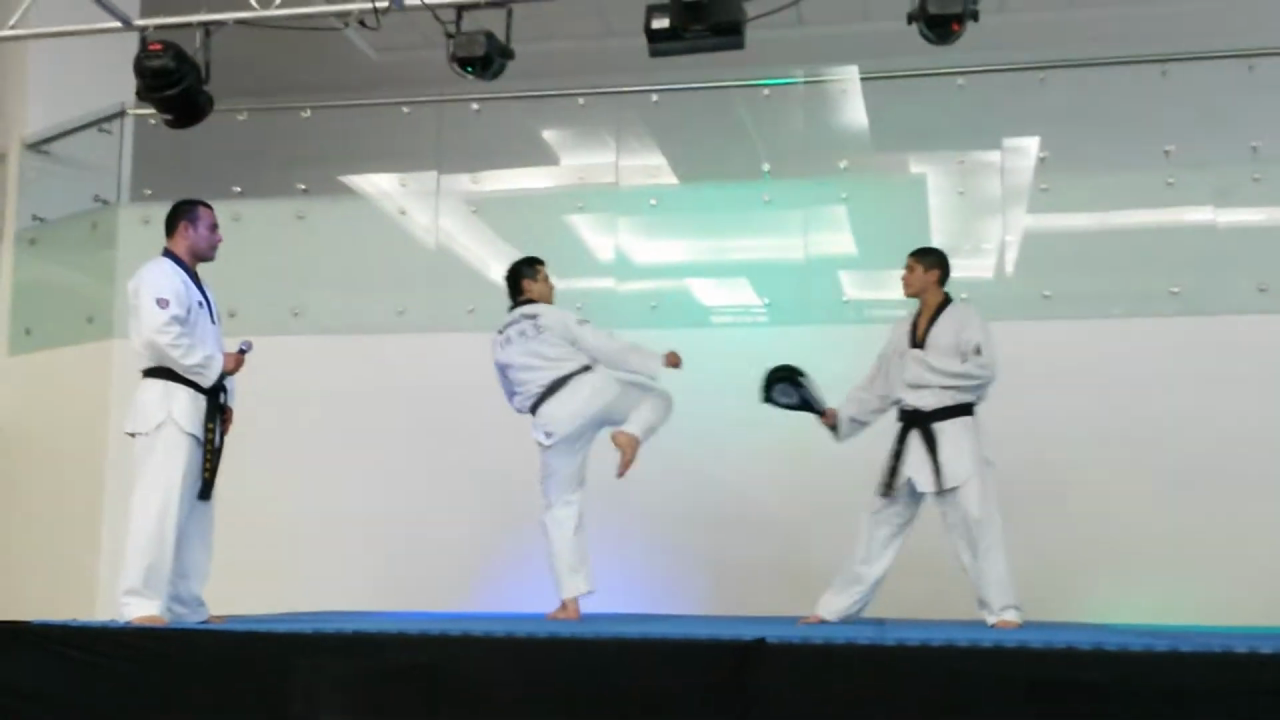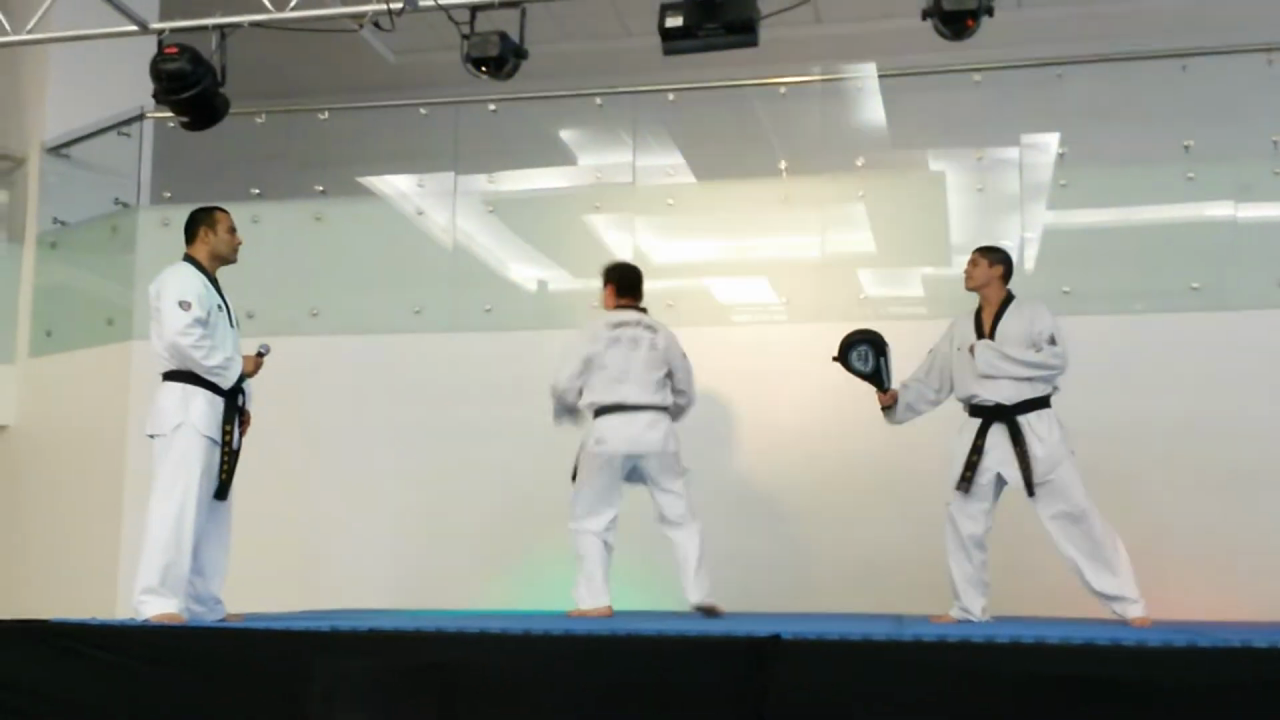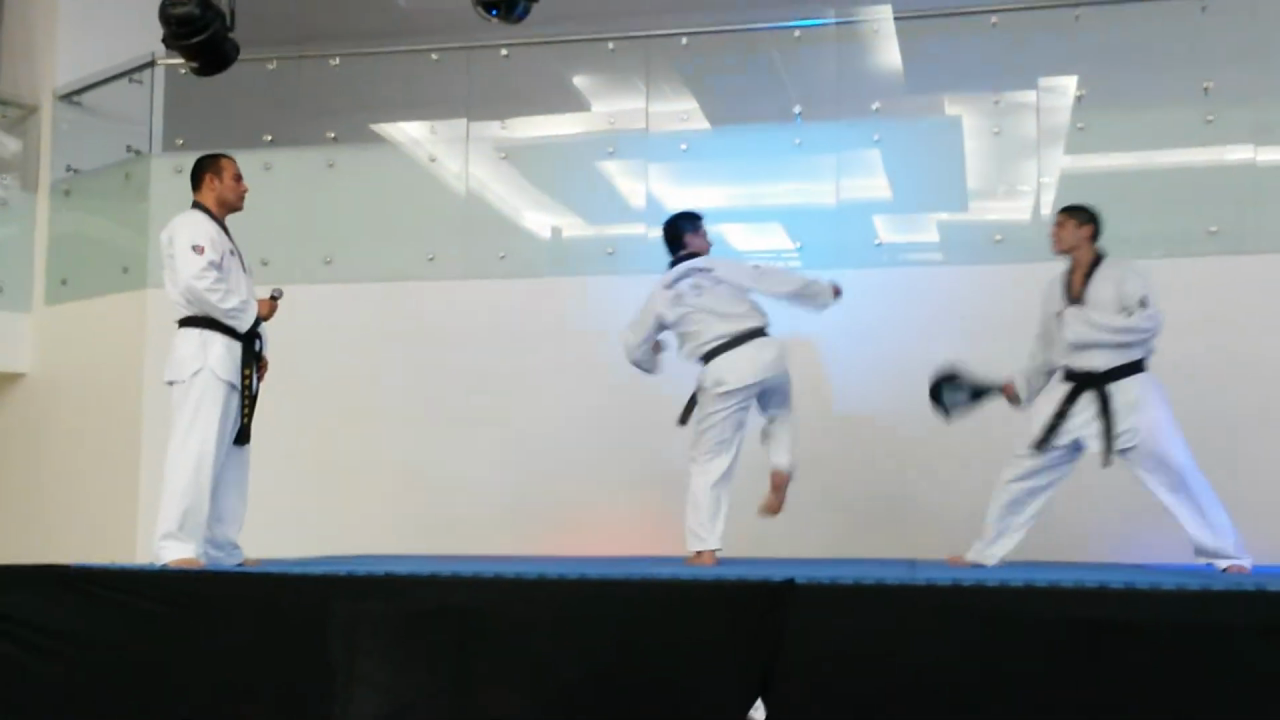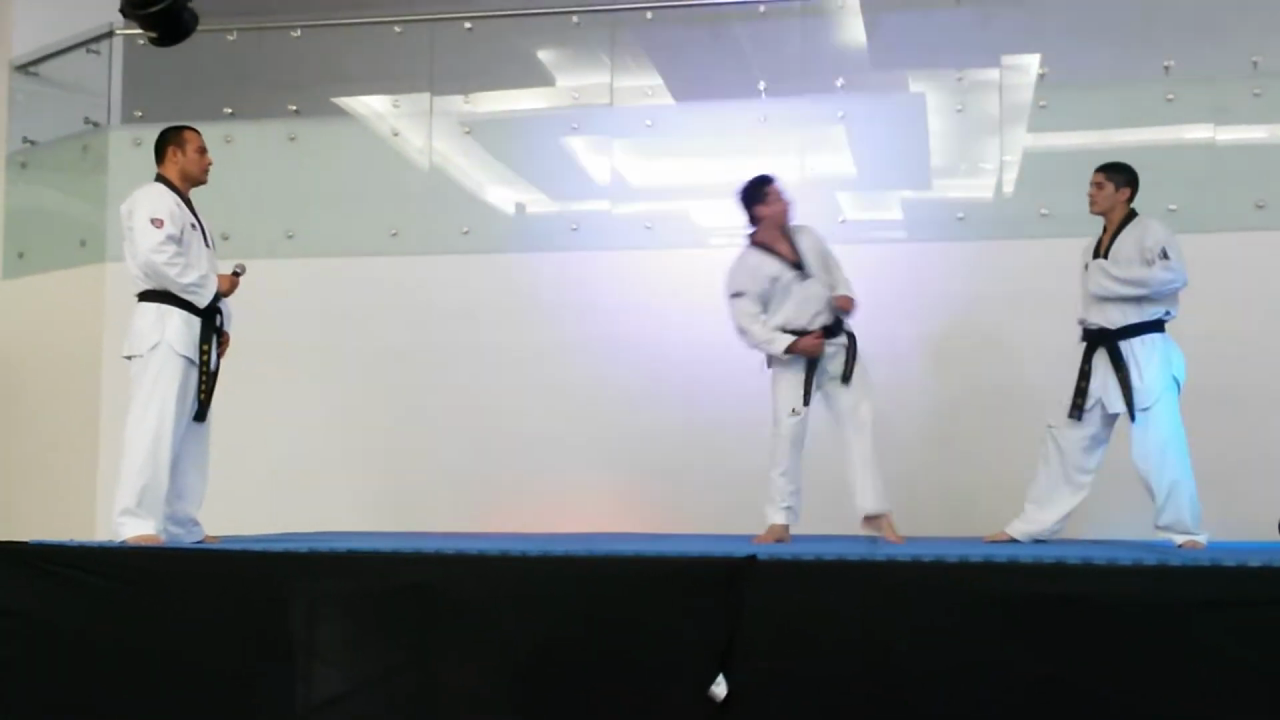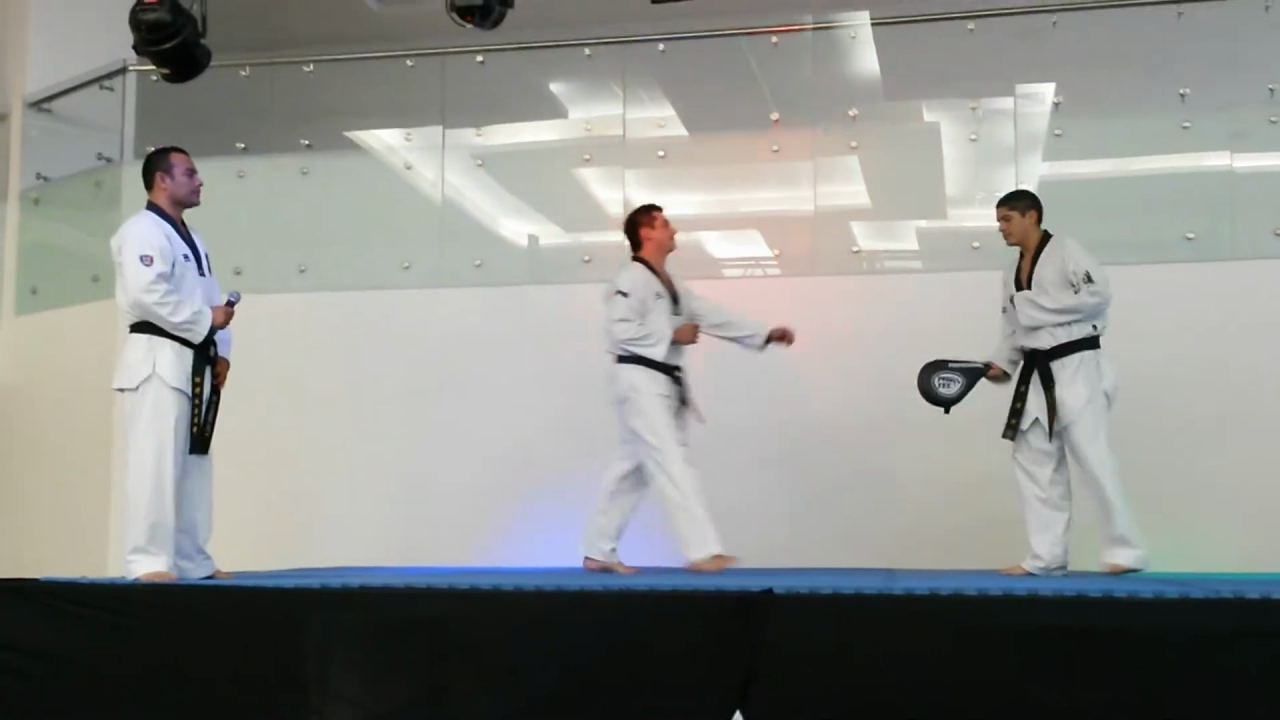
dt=1s
person 1, frame 1
left shoulder: (195, 285)
right shoulder: (159, 275)
right elbow: (161, 336)
left wrist: (223, 399)
right wrist: (218, 365)
left hip: (197, 409)
right hip: (170, 405)
left knee: (194, 507)
right knee: (161, 502)
left ankle: (184, 605)
right ankle: (141, 603)
person 1, frame 2
left shoulder: (211, 290)
right shoulder: (181, 279)
right elbow: (182, 339)
left wrist: (239, 402)
right wrist: (238, 368)
left hip: (214, 409)
right hip: (188, 406)
left knee: (212, 509)
right knee: (178, 503)
left ankle: (202, 603)
right ankle: (157, 602)
person 1, frame 3
left shoulder: (221, 235)
right shoulder: (191, 226)
right elbow: (197, 283)
left wrist: (255, 348)
right wrist: (253, 311)
left hip: (231, 355)
right hip: (206, 351)
left knee: (230, 454)
right knee: (196, 449)
left ankle: (220, 548)
right ankle: (176, 547)
person 1, frame 4
left shoulder: (188, 211)
right shoulder: (153, 200)
right elbow: (156, 257)
left wrist: (219, 322)
right wrist: (212, 286)
left hip: (193, 330)
right hip: (166, 326)
left knee: (189, 430)
right knee: (155, 425)
left ankle: (180, 524)
right ankle: (136, 523)
person 1, frame 5
left shoulder: (192, 239)
right shoulder: (142, 230)
left elbow: (208, 300)
right elbow: (145, 294)
left wrist: (220, 349)
right wrist: (204, 320)
left hip: (192, 363)
right hip: (158, 359)
left knee: (193, 464)
right knee: (157, 462)
left ankle: (191, 559)
right ankle: (148, 560)
person 2, frame 1
left shoulder: (965, 319)
right shoulder: (904, 329)
left elbow: (982, 370)
right elbow: (877, 385)
left wrist: (922, 366)
right wrist: (840, 417)
left hip: (952, 434)
right hip: (911, 436)
left knee: (976, 521)
right knee: (883, 523)
left ankle: (1001, 609)
right ankle: (837, 606)
person 2, frame 2
left shoulder: (1032, 314)
right shoulder: (960, 329)
left elbow: (1055, 360)
right elbow: (930, 382)
left wrist: (989, 354)
right wrist: (897, 399)
left hip: (1033, 426)
right hip: (984, 432)
left knee: (1072, 512)
right knee: (964, 517)
left ankle: (1128, 605)
right ankle: (968, 607)
person 2, frame 3
left shoulder: (1123, 275)
right shoulder: (1057, 286)
left elbow: (1147, 323)
right elbow: (1049, 350)
left wrist: (1080, 322)
right wrist: (1022, 387)
left hip: (1128, 392)
right hip: (1075, 396)
left knee: (1176, 472)
right knee: (1027, 469)
left ankle: (1225, 555)
right ankle: (985, 552)
person 2, frame 4
left shoulder: (1150, 232)
right shoulder: (1094, 247)
left elbow: (1171, 276)
left wrist: (1105, 277)
left hip: (1144, 353)
right hip: (1098, 356)
left knee: (1159, 448)
right knee: (1068, 438)
left ankle: (1184, 530)
right ankle: (1033, 525)
person 2, frame 5
left shoulder: (1066, 250)
right shoulder: (1015, 271)
left elbow: (1096, 296)
left wrist: (1036, 305)
right wrist: (1002, 363)
left hip: (1076, 367)
right hip: (1037, 375)
left knee: (1094, 459)
right knee: (1036, 464)
left ankle: (1124, 549)
right ankle: (1046, 557)
person 3, frame 1
left shoulder: (501, 341)
right shoulder: (552, 315)
left elbow: (516, 398)
right elbow: (603, 345)
right wrist: (658, 360)
left hip: (554, 418)
right hip: (592, 390)
left knee: (561, 508)
right knee: (654, 400)
left ankle: (569, 601)
right ankle: (630, 435)
person 3, frame 2
left shoulder: (593, 335)
right shoulder: (663, 335)
left elbow: (564, 389)
right elbow: (684, 393)
left wrist: (566, 412)
left hip: (609, 433)
right hip: (655, 432)
left knee: (590, 521)
right knee: (680, 519)
left ankle: (595, 602)
right ankle: (699, 595)
person 3, frame 3
left shoulder: (660, 295)
right shoulder: (724, 267)
left elbow: (636, 352)
right elbow: (788, 284)
left wrist: (655, 355)
right wrist: (826, 293)
left hip: (725, 374)
right hip: (766, 354)
left knee: (709, 460)
right knee: (778, 410)
left ankle: (704, 549)
right ankle: (781, 468)
person 3, frame 4
left shoulder: (806, 237)
right shoulder: (746, 267)
left elbow: (835, 276)
right elbow: (749, 325)
left wrist: (844, 296)
right wrist: (792, 346)
left hip: (835, 344)
right hip: (794, 357)
left knee: (859, 424)
right knee: (788, 432)
left ankle: (874, 511)
right ankle: (781, 520)
person 3, frame 5
left shoulder: (671, 285)
right shoulder: (632, 279)
left elbow: (714, 320)
right elbow: (620, 333)
left wrist: (766, 334)
right wrist: (672, 335)
left hip: (661, 384)
right hip: (640, 383)
left knee: (632, 470)
right knee: (673, 465)
left ankle: (599, 553)
right ankle: (703, 552)
